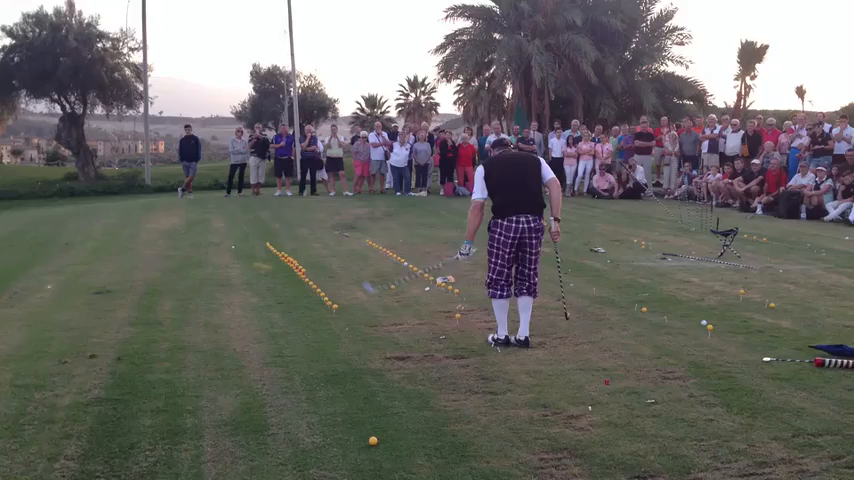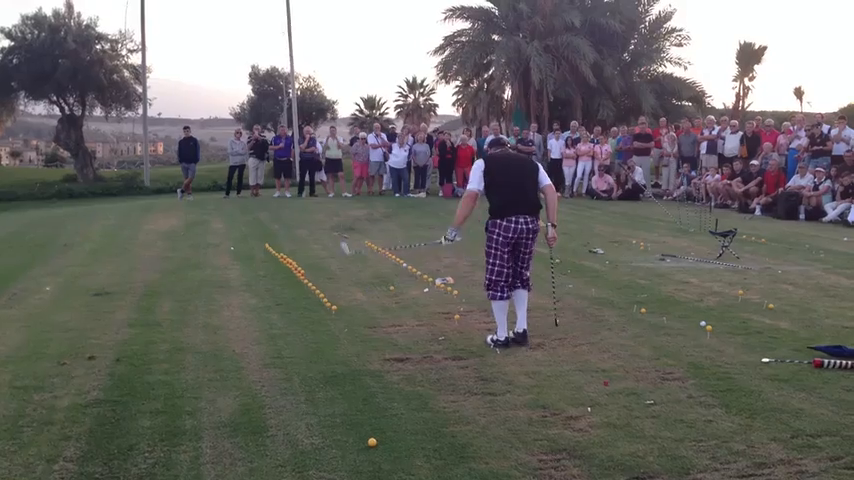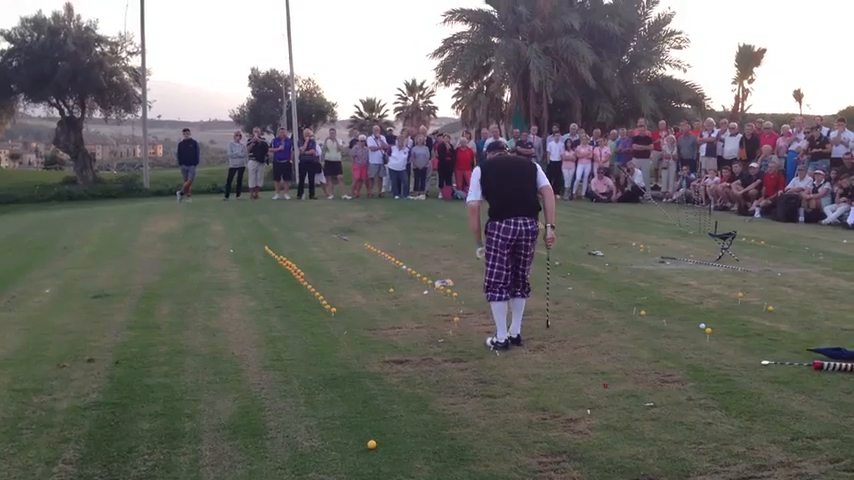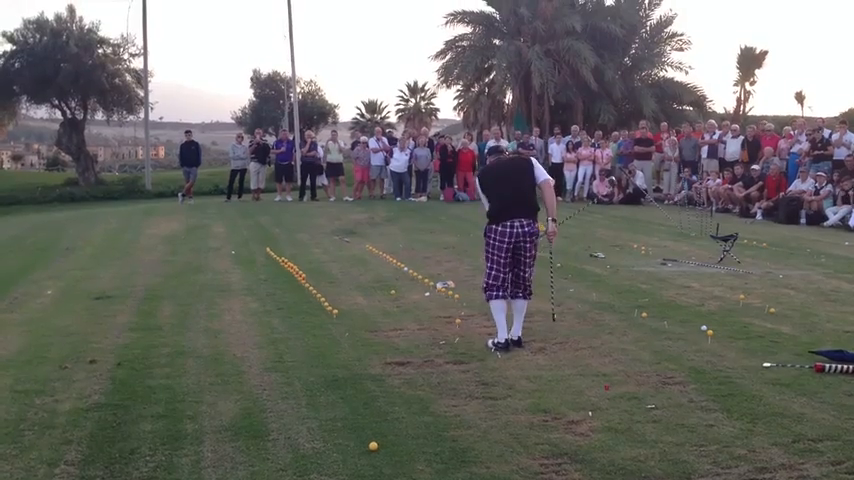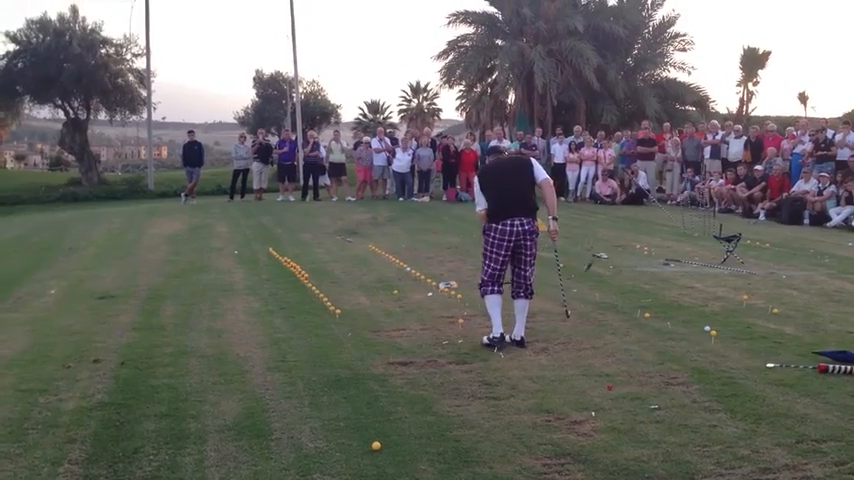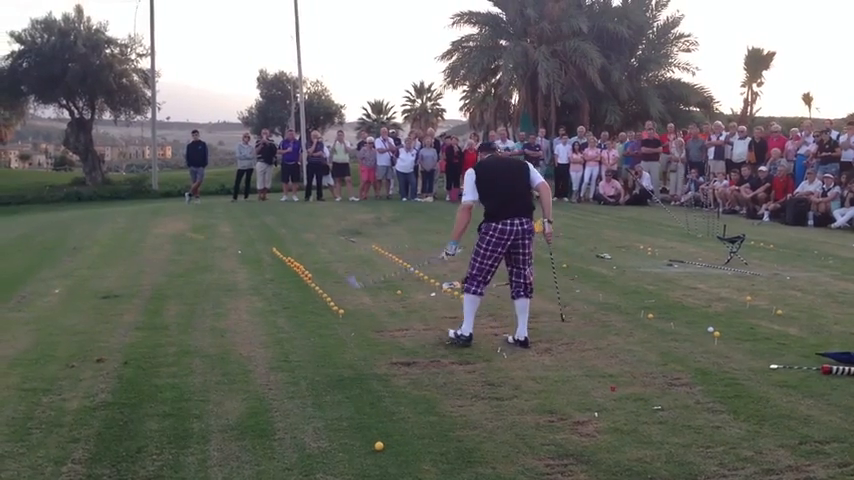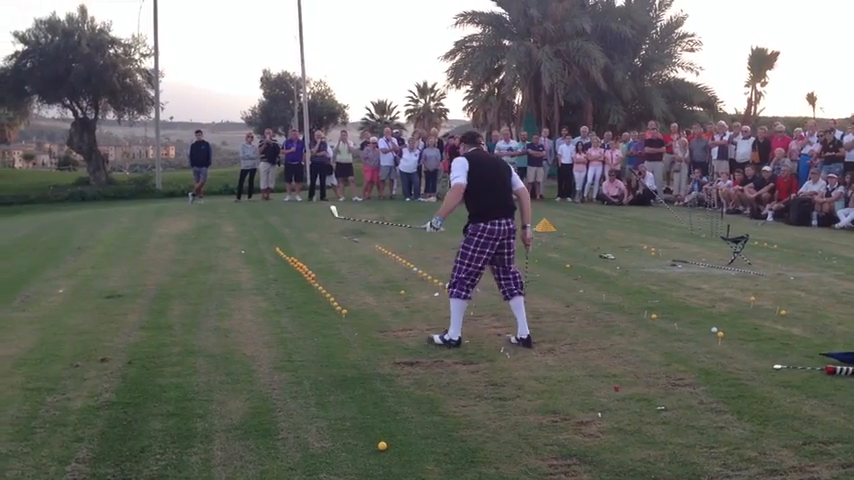
dt=0.2s
person 1, frame 1
left shoulder: (486, 166)
right shoulder: (535, 160)
left elbow: (477, 207)
right elbow: (554, 185)
left wrist: (468, 241)
right wrist: (555, 219)
left hip: (504, 223)
right hip: (534, 222)
left knee: (498, 280)
right knee: (527, 278)
left ankle: (501, 335)
right ankle: (523, 334)
person 1, frame 2
left shoulder: (483, 163)
right shoulder: (530, 163)
left elbow: (469, 197)
right elbow: (550, 191)
left wrist: (454, 229)
right wrist: (551, 225)
left hip: (501, 222)
right hip: (530, 222)
left knee: (496, 278)
right knee: (520, 276)
left ankle: (501, 335)
right ankle: (521, 328)
person 1, frame 3
left shoulder: (482, 169)
right shoulder: (530, 164)
left elbow: (473, 207)
right elbow: (548, 192)
left wrist: (479, 242)
right wrist: (550, 227)
left hip: (500, 225)
right hip: (529, 224)
left knee: (496, 281)
right knee: (520, 279)
left ankle: (501, 337)
right ankle: (515, 333)
person 1, frame 4
left shoulder: (482, 174)
right shoulder: (529, 162)
right elbow: (547, 186)
right wrist: (551, 220)
left hip: (499, 228)
right hip: (528, 225)
left knee: (495, 283)
right knee: (523, 281)
left ankle: (502, 337)
right ankle: (516, 334)
person 1, frame 5
left shoulder: (482, 175)
right shoulder: (527, 162)
left elbow: (483, 214)
right elbow: (547, 186)
right wrist: (552, 218)
left hip: (499, 227)
right hip: (528, 224)
left knee: (490, 281)
right knee: (523, 280)
left ankle: (496, 332)
right ankle: (518, 334)
person 1, frame 6
left shoulder: (475, 171)
right shoulder: (521, 163)
left elbow: (466, 208)
right elbow: (544, 189)
left wrist: (454, 241)
right wrist: (547, 222)
left hip: (496, 226)
right hip: (524, 224)
left knee: (476, 277)
right knee: (521, 279)
left ankle: (465, 332)
right ankle: (522, 335)
person 1, frame 7
left shoulder: (462, 161)
right shoulder: (501, 162)
left elbow: (458, 189)
right elbow: (523, 193)
left wrist: (438, 217)
right wrist: (526, 227)
left hip: (481, 225)
right hip: (506, 224)
left knee: (462, 278)
right knee: (508, 277)
left ankle: (453, 335)
right ankle: (523, 333)
